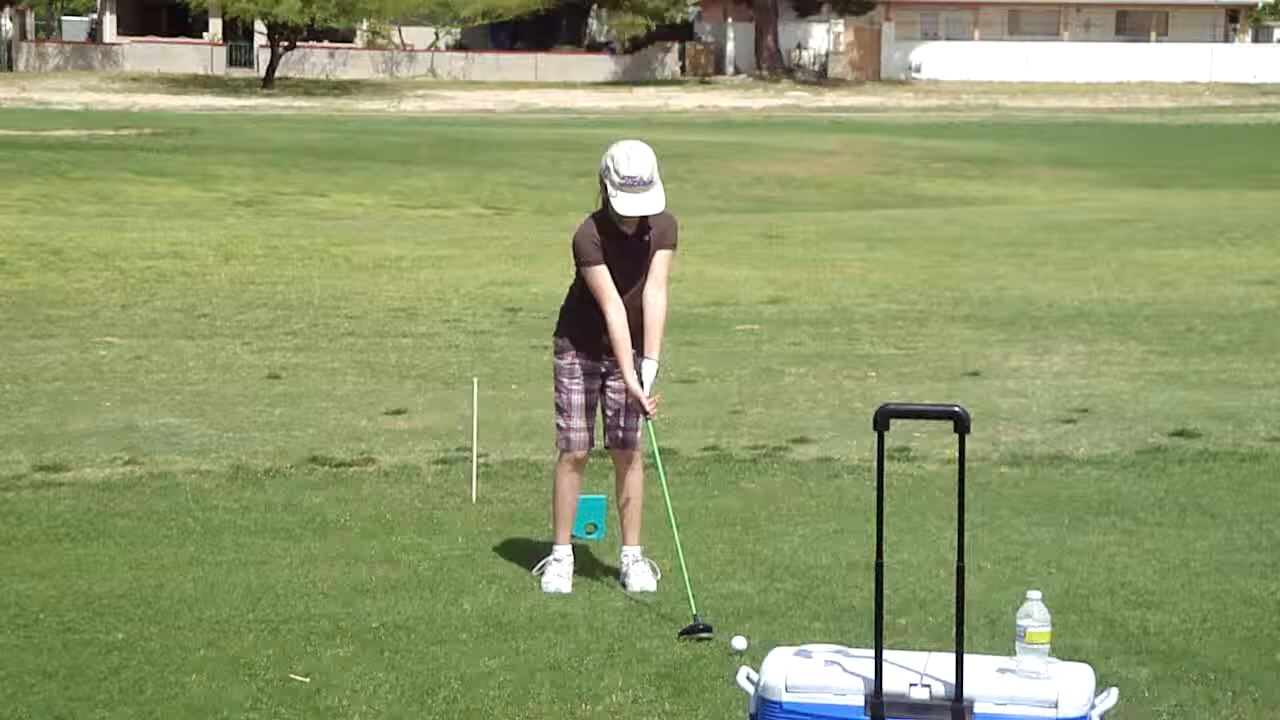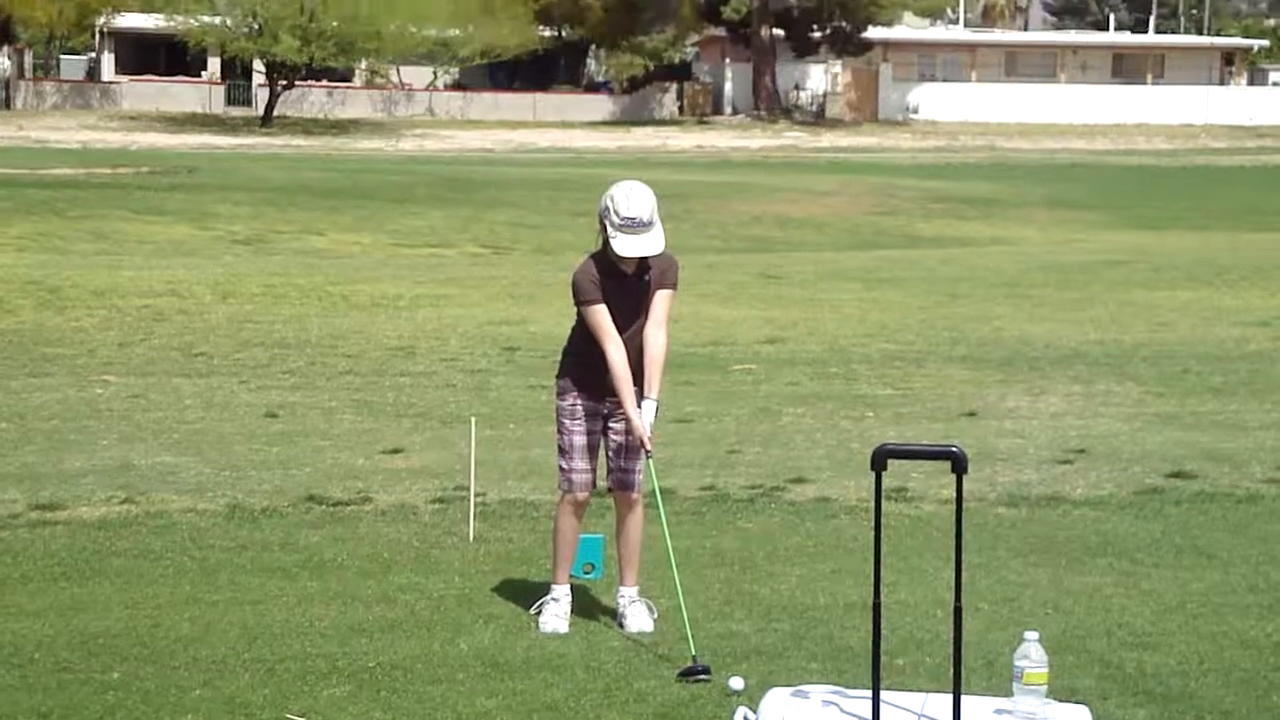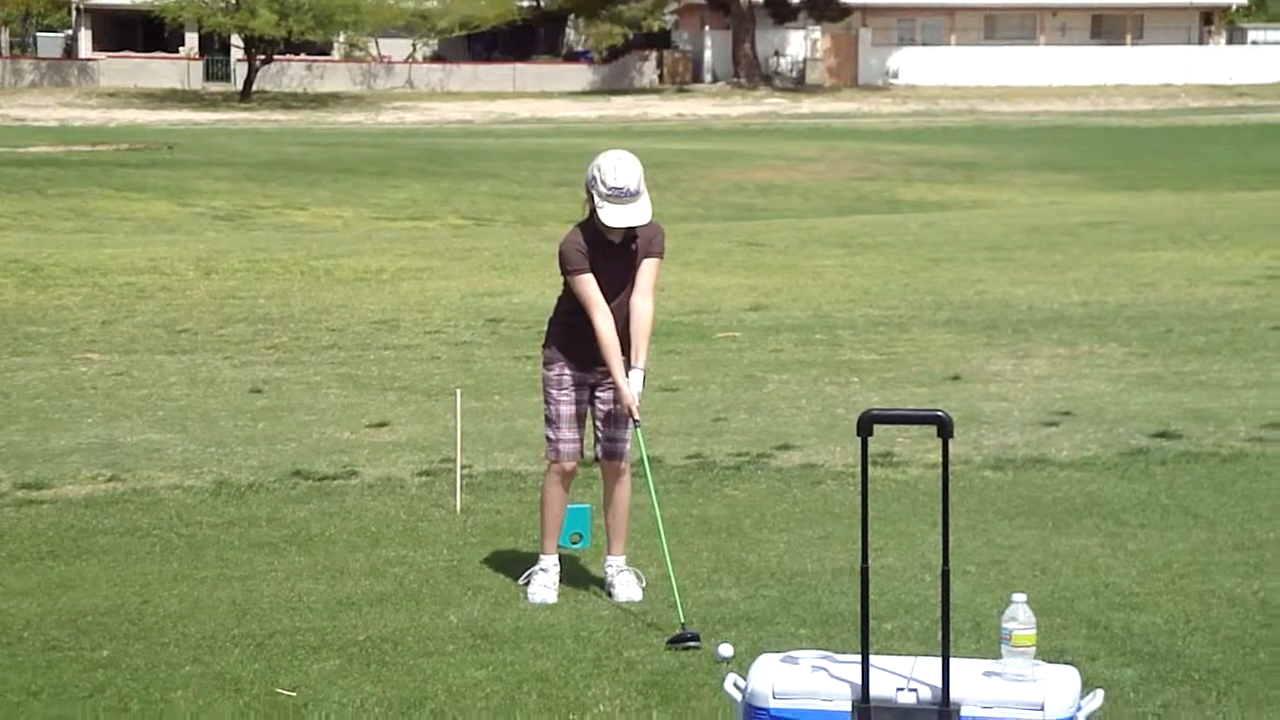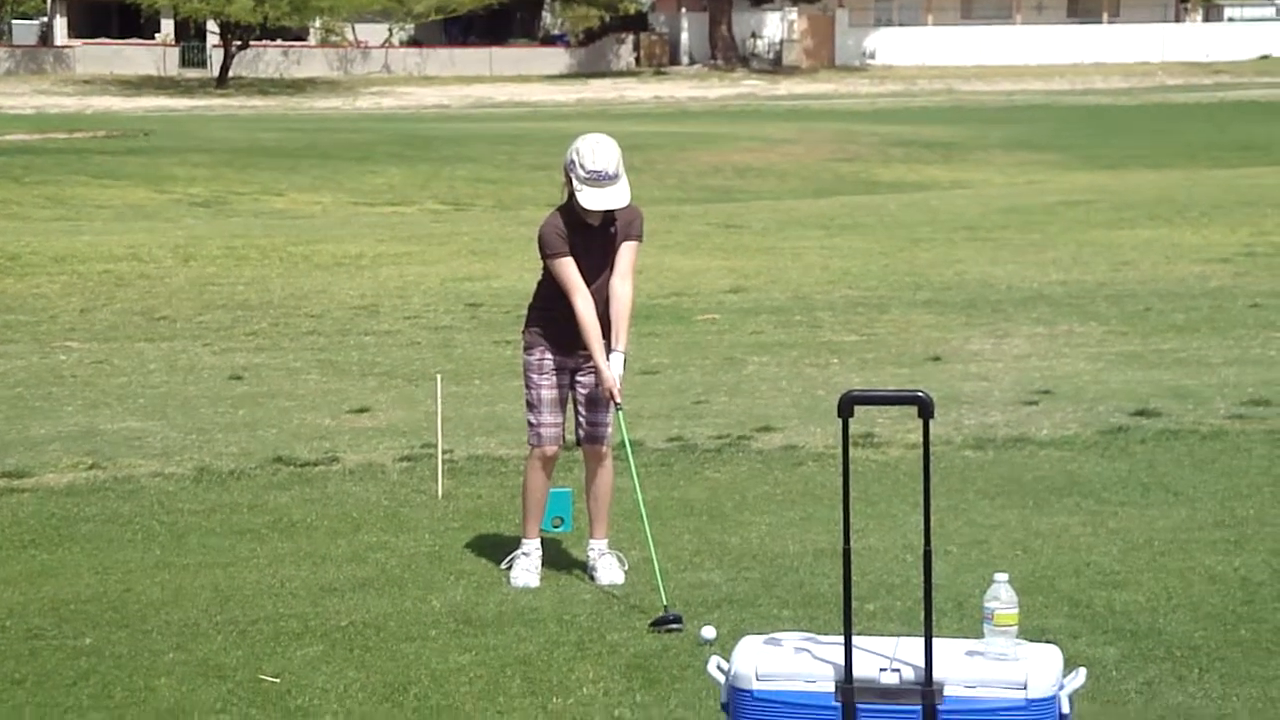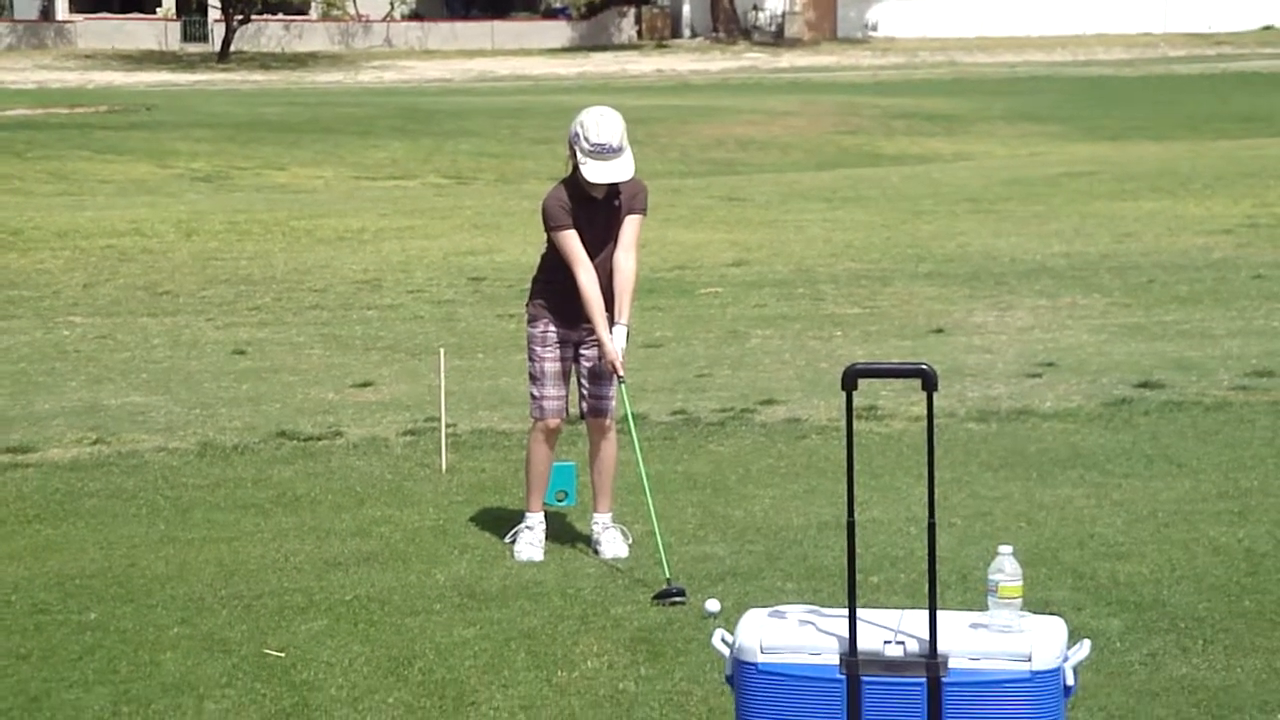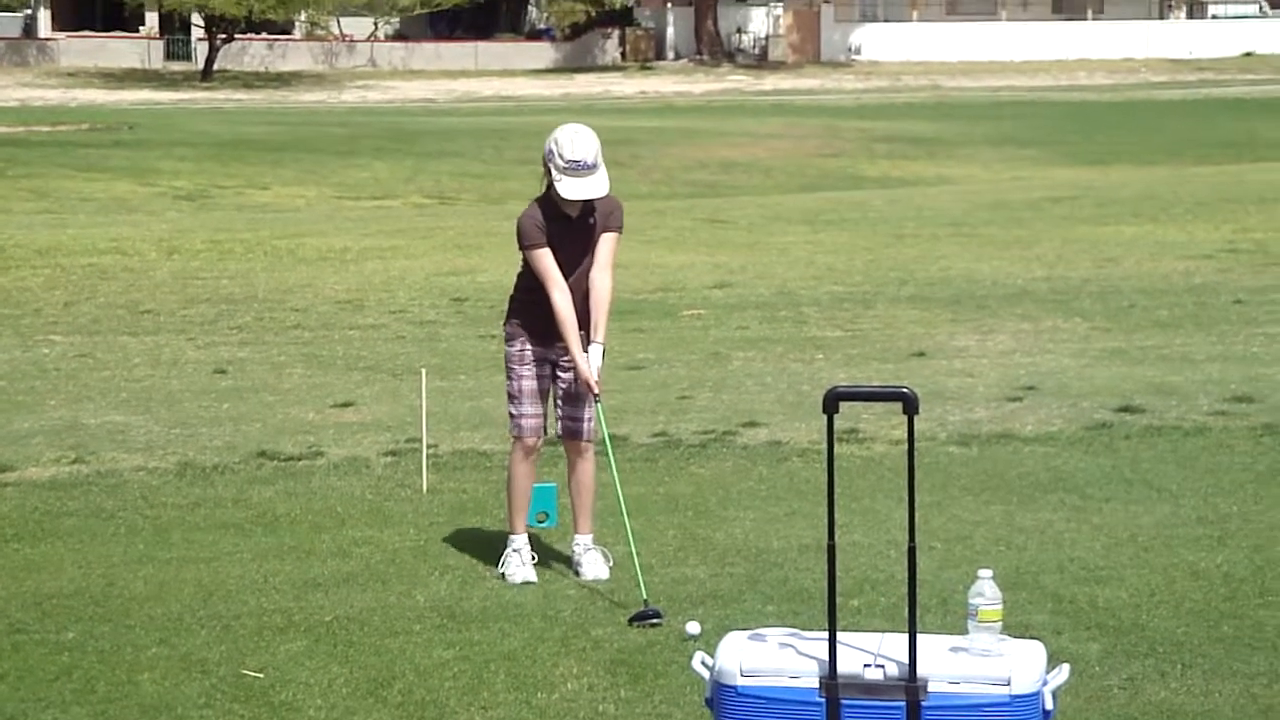
dt=0.4s
person 1, frame 1
left shoulder: (664, 227)
right shoulder: (588, 236)
left elbow: (654, 294)
right elbow: (612, 308)
left wrist: (649, 364)
right wrist: (628, 378)
left hip: (630, 349)
right hip: (579, 349)
left knee: (628, 452)
right knee: (574, 451)
left ankle: (632, 555)
right ankle: (561, 554)
person 1, frame 2
left shoulder: (664, 267)
right shoulder: (588, 276)
left elbow: (655, 334)
right elbow: (612, 346)
left wrist: (649, 403)
right wrist: (632, 414)
left hip: (632, 390)
right hip: (582, 390)
left knee: (628, 494)
right knee: (576, 493)
left ankle: (629, 596)
right ankle: (559, 593)
person 1, frame 3
left shoulder: (650, 235)
right shoulder: (574, 246)
left elbow: (641, 302)
right elbow: (600, 315)
left wrist: (637, 371)
right wrist: (621, 383)
left hip: (619, 360)
right hip: (568, 359)
left knee: (616, 463)
right knee: (563, 462)
left ankle: (617, 565)
right ankle: (547, 564)
person 1, frame 4
left shoulder: (629, 218)
right shoulder: (554, 229)
left elbow: (620, 285)
right elbow: (580, 298)
left wrist: (617, 354)
right wrist: (602, 366)
left hip: (599, 344)
right hip: (549, 344)
left knee: (598, 447)
right knee: (545, 448)
left ankle: (600, 549)
right ankle: (529, 548)
person 1, frame 5
left shoulder: (633, 192)
right shoulder: (557, 202)
left elbow: (624, 259)
right elbow: (583, 271)
left wrist: (620, 328)
right wrist: (604, 338)
left hip: (602, 317)
right hip: (552, 317)
left knee: (602, 420)
right knee: (548, 421)
left ankle: (603, 522)
right ankle: (532, 521)
person 1, frame 6
left shoulder: (608, 210)
right shoulder: (533, 221)
left elbow: (600, 277)
right elbow: (557, 291)
left wrist: (597, 346)
right wrist: (578, 359)
left hip: (579, 336)
right hip: (529, 336)
left knee: (580, 443)
right knee: (527, 439)
left ankle: (584, 543)
right ankle: (518, 544)
